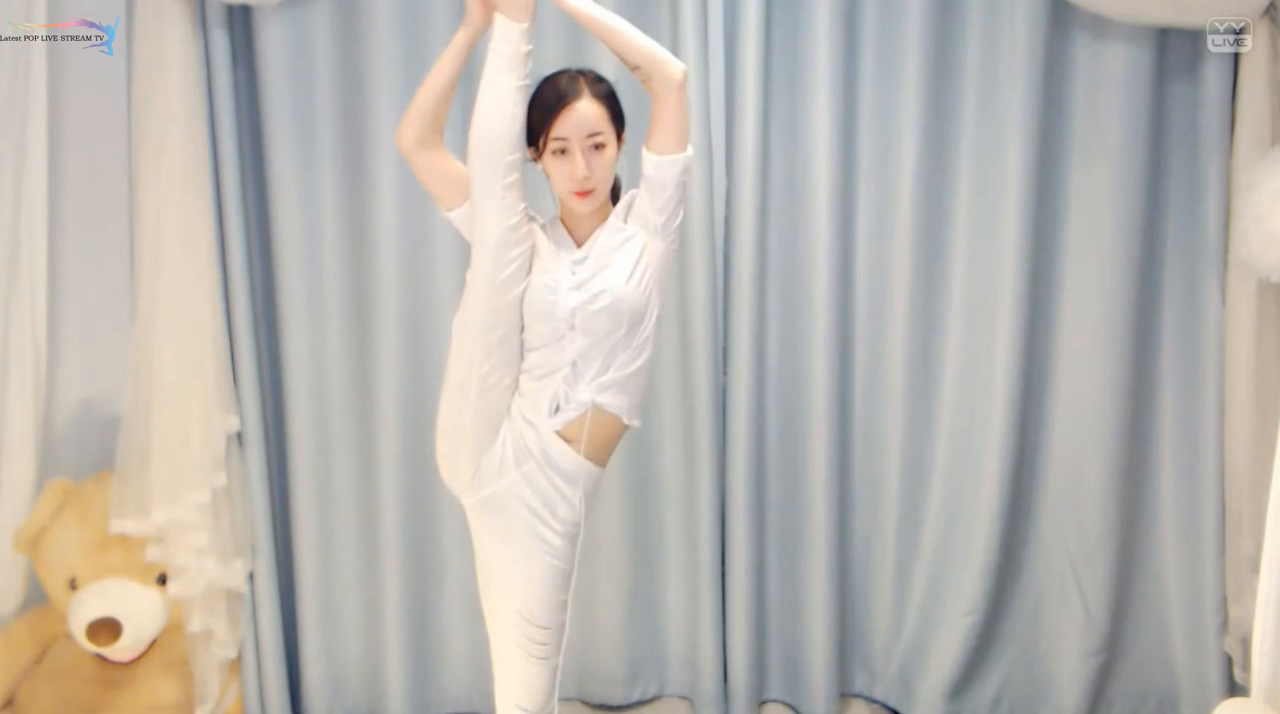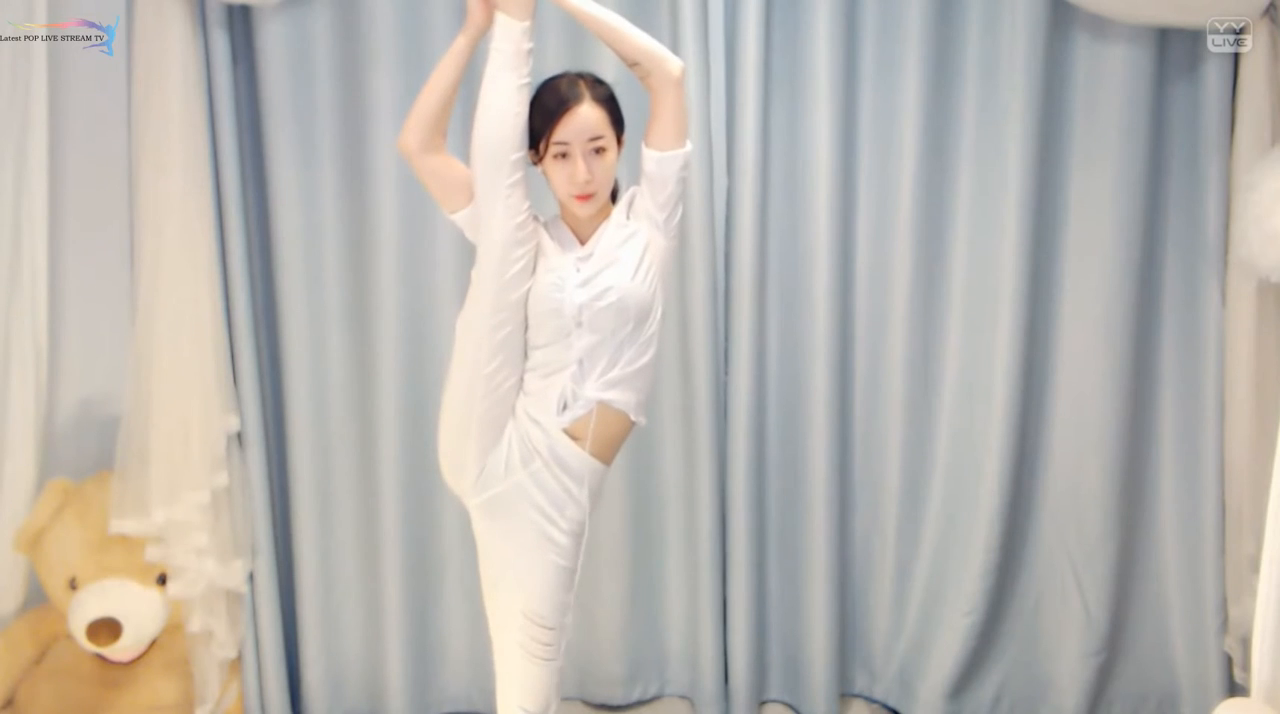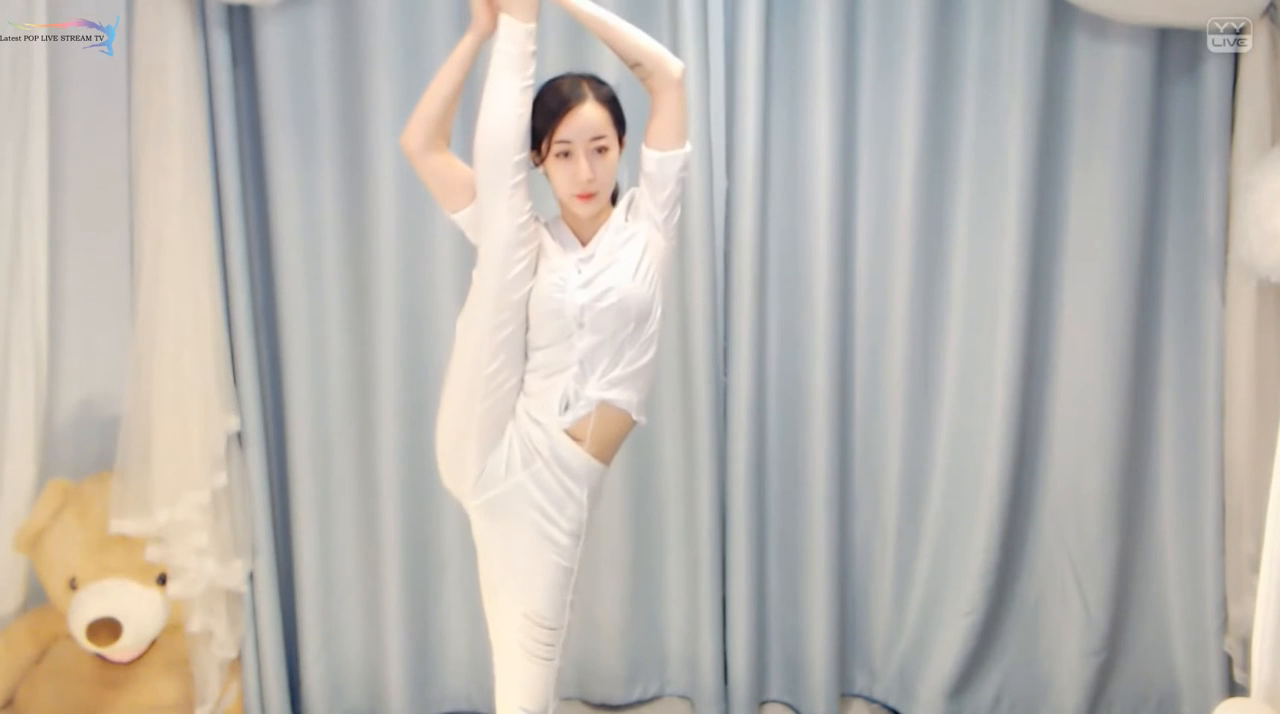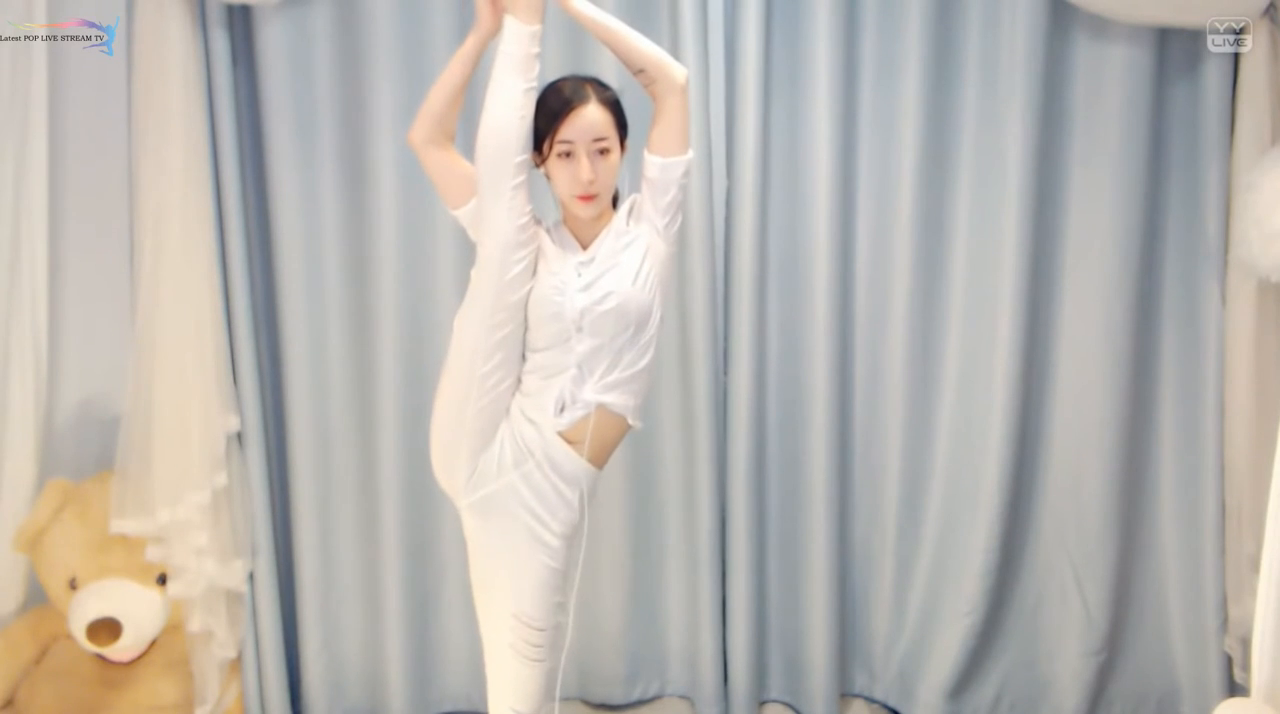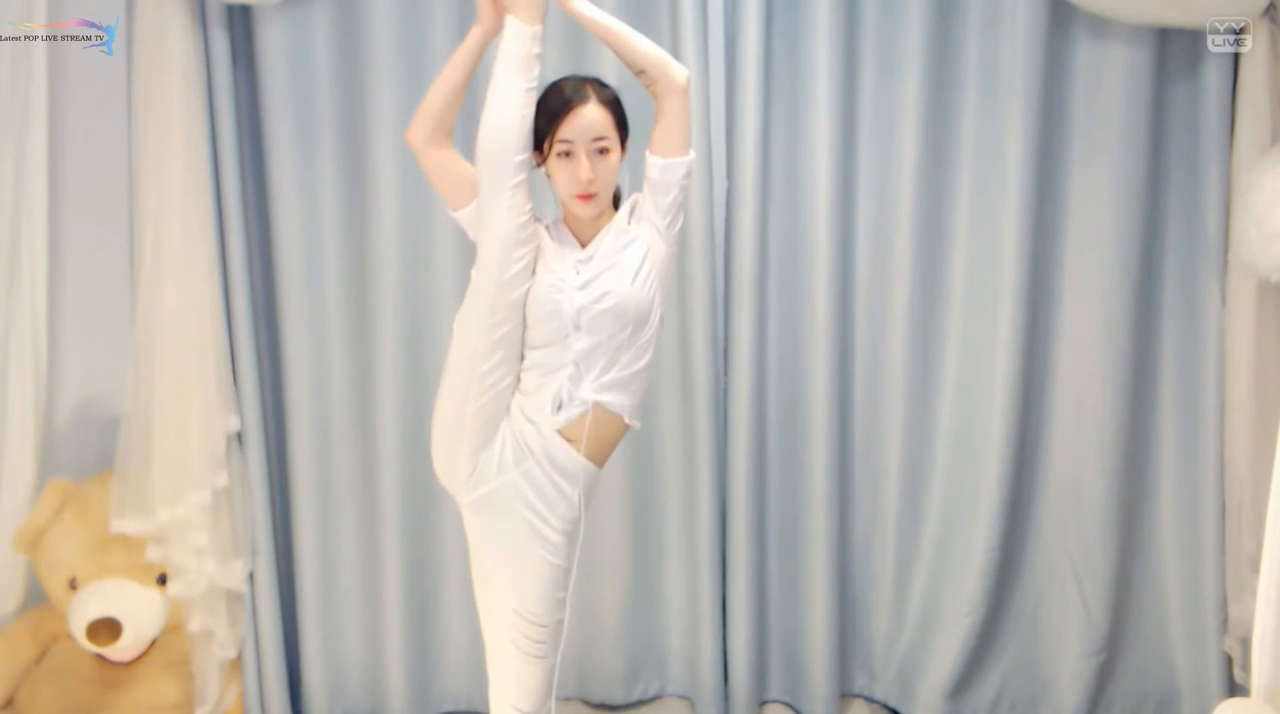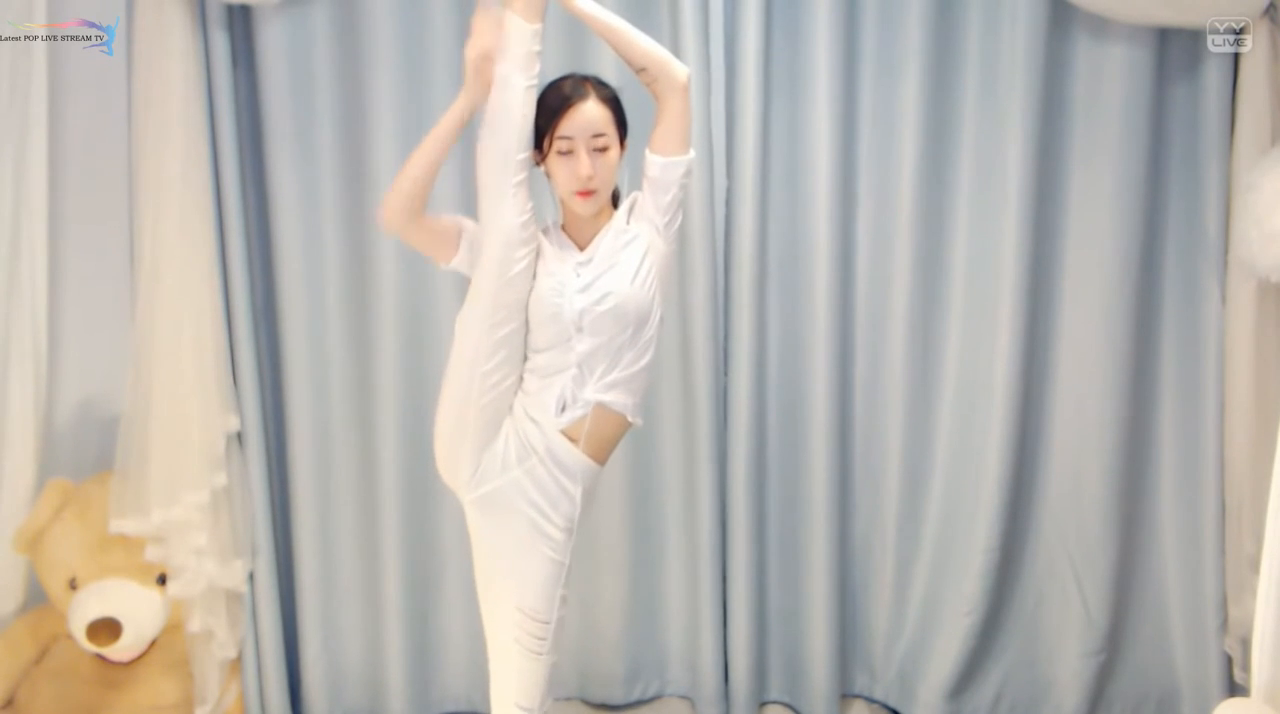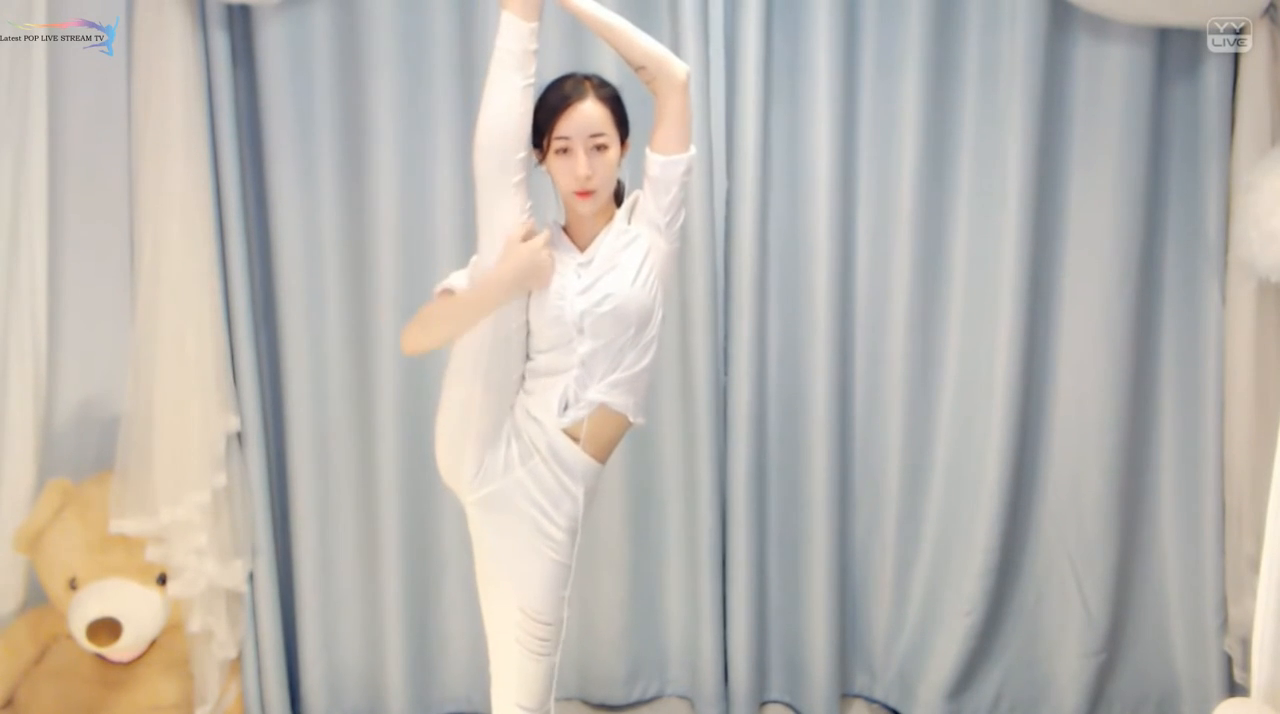
dt=0.5s
person 1, frame 1
left shoulder: (647, 224)
right shoulder: (523, 241)
left elbow: (668, 76)
right elbow: (416, 140)
left hip: (549, 483)
right hip: (490, 452)
person 1, frame 2
left shoulder: (648, 223)
right shoulder: (526, 242)
left elbow: (667, 73)
right elbow: (419, 145)
left hip: (557, 481)
right hip: (494, 449)
left knee: (534, 656)
person 1, frame 3
left shoulder: (647, 223)
right shoulder: (527, 243)
left elbow: (667, 74)
right elbow: (421, 145)
left hip: (557, 481)
right hip: (496, 453)
left knee: (534, 657)
person 1, frame 4
left shoulder: (648, 227)
right shoulder: (527, 245)
left elbow: (671, 81)
right elbow: (428, 138)
left hip: (548, 484)
right hip: (485, 451)
person 1, frame 5
left shoulder: (649, 227)
right shoulder: (526, 245)
left elbow: (672, 82)
right elbow: (426, 140)
left hip: (549, 483)
right hip: (486, 450)
person 1, frame 6
left shoulder: (647, 226)
right shoulder: (524, 251)
left elbow: (673, 80)
right elbow: (398, 216)
right wrist: (469, 99)
left hip: (549, 481)
right hip: (490, 447)
person 1, frame 7
left shoulder: (650, 226)
right shoulder: (528, 251)
left elbow: (671, 77)
right elbow: (413, 338)
right wrist: (500, 284)
left hip: (551, 483)
right hip: (490, 451)
